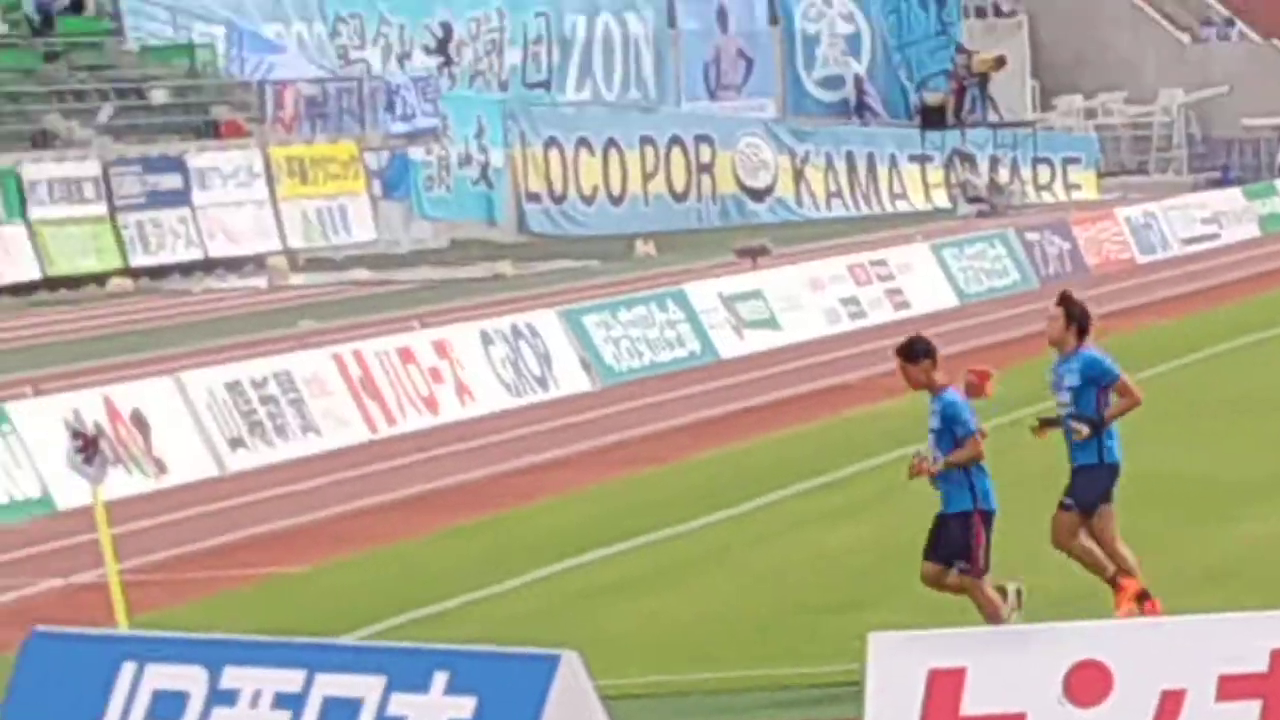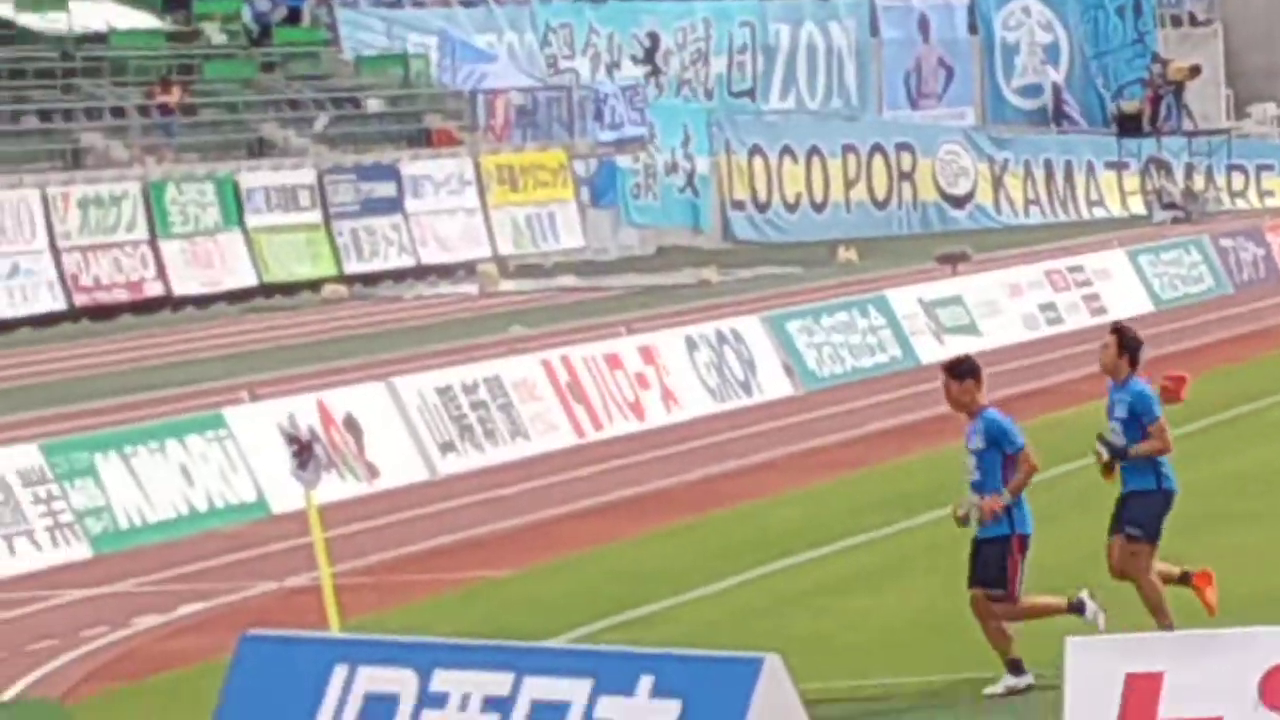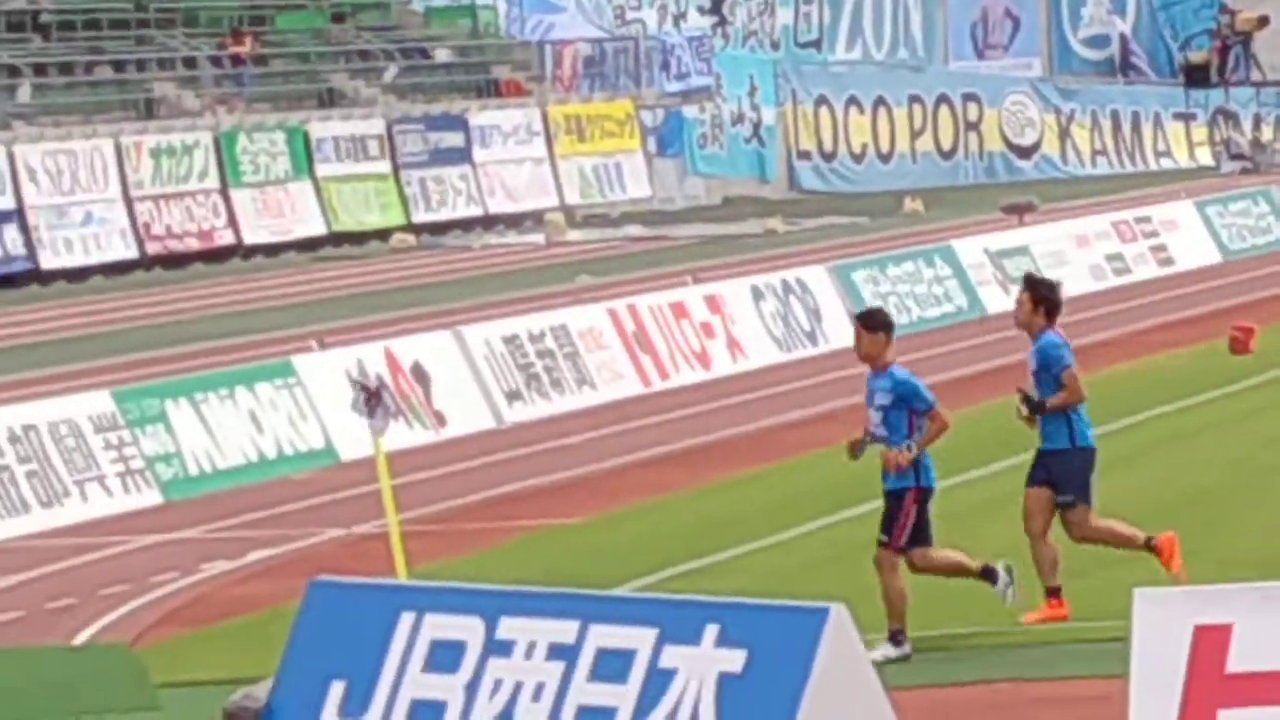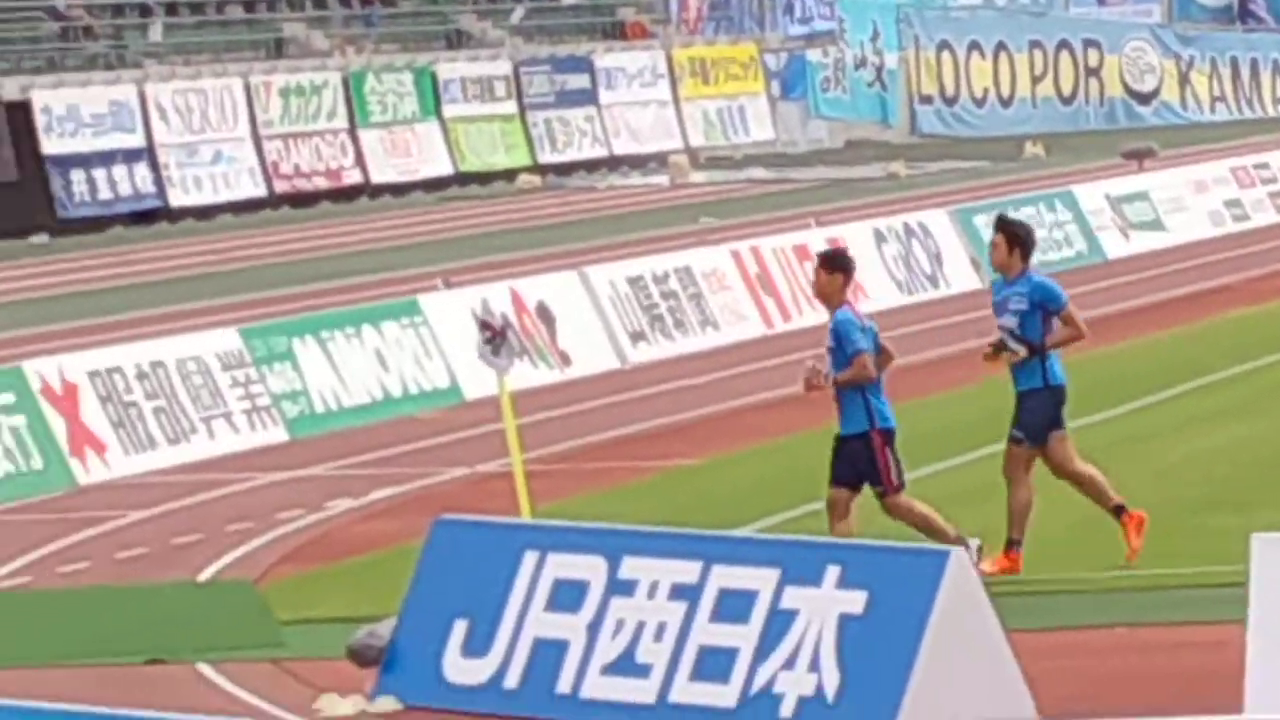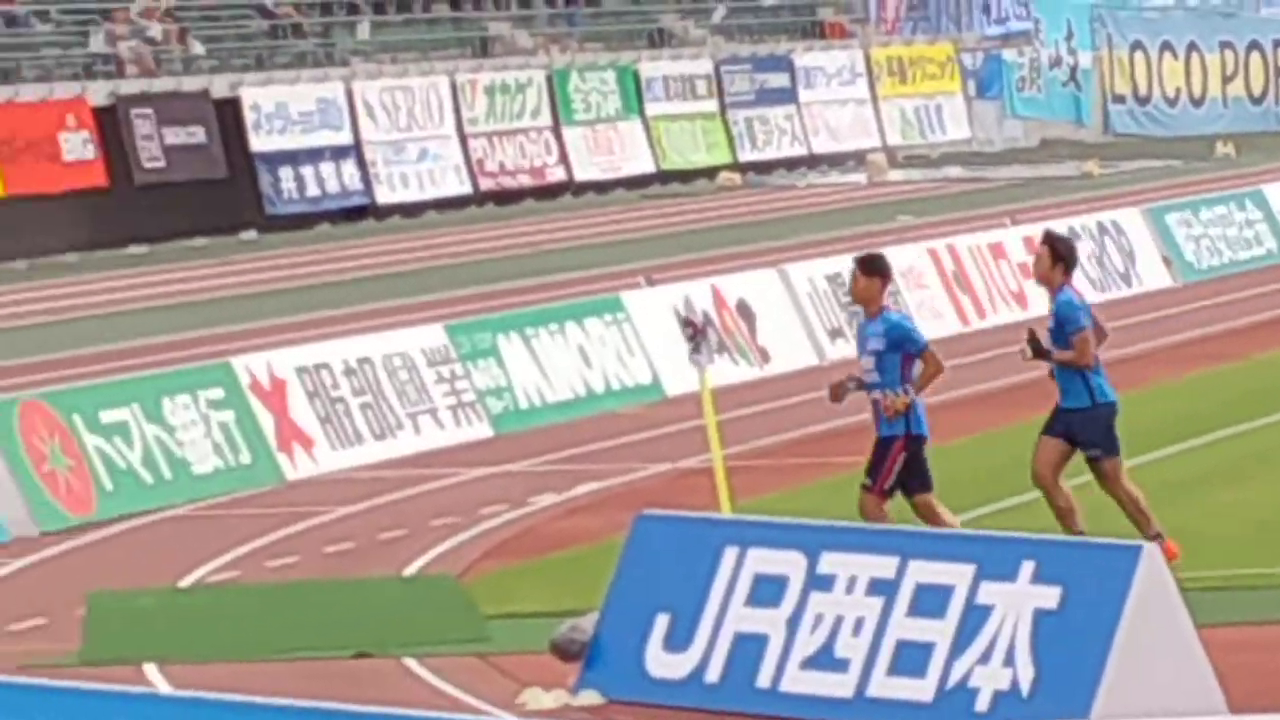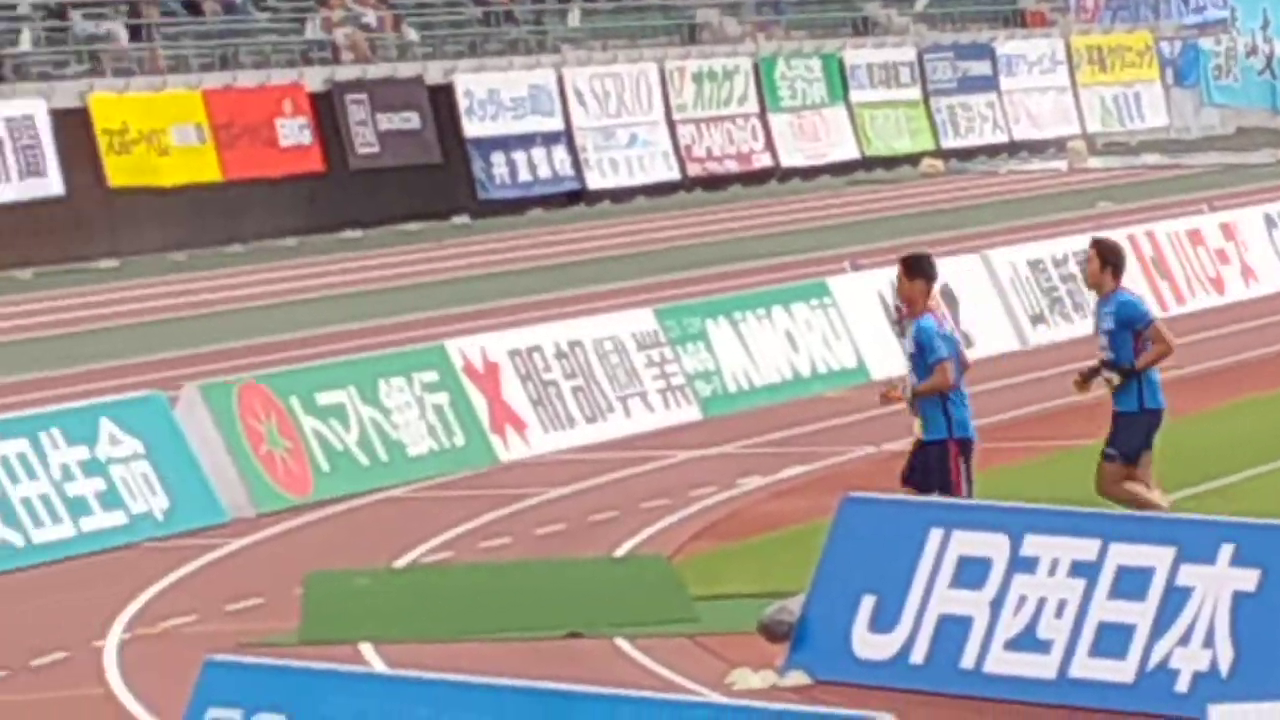
dt=0.3s
person 1, frame 1
left shoulder: (1091, 361)
right shoulder: (1061, 363)
left elbow: (1134, 397)
left wrist: (1097, 424)
right wrist: (1050, 422)
left hip: (1098, 462)
right hip: (1086, 462)
left knee: (1062, 536)
right knee: (1105, 539)
left ankle: (1122, 586)
right ankle: (1147, 604)
person 1, frame 2
left shoulder: (1140, 393)
right shoulder: (1117, 388)
left elbow: (1164, 443)
left wrist: (1123, 453)
right wrist: (1111, 458)
left hip: (1152, 489)
right hip: (1134, 490)
left knee: (1137, 569)
right knee: (1120, 567)
right ankle: (1195, 579)
person 1, frame 3
left shoulder: (1050, 344)
right shoulder: (1044, 343)
left elbow: (1077, 393)
right elbow: (1061, 392)
left wrist: (1037, 408)
left hip: (1071, 447)
right hip: (1051, 447)
left knee: (1082, 529)
right knee: (1033, 526)
left ankle: (1158, 545)
right ankle: (1054, 603)
person 1, frame 4
left shoulder: (1040, 286)
right shoulder: (999, 287)
left elbow: (1078, 330)
left wrist: (1036, 348)
right wrist: (998, 347)
left hip: (1042, 387)
right hip: (1029, 388)
left knee: (1015, 470)
right knee: (1067, 466)
left ankle: (1012, 554)
right ankle: (1127, 517)
person 1, frame 5
left shoulder: (1068, 303)
right shoulder: (1065, 299)
left elbow: (1088, 357)
right elbow: (1101, 335)
left wrist: (1047, 355)
left hip: (1092, 405)
right hip: (1071, 405)
left knee: (1114, 483)
right knee: (1042, 473)
left ankle: (1162, 547)
person 1, frame 6
left shoulder: (1127, 304)
right shoulder: (1104, 305)
left elbow: (1167, 344)
left wrist: (1131, 370)
right wrist: (1094, 371)
left hip: (1140, 408)
right hip: (1129, 407)
left knee: (1109, 486)
right knee: (1140, 485)
person 2, frame 1
left shoulder: (950, 403)
right shoulder: (941, 399)
left elbow: (977, 450)
right elbow: (980, 433)
left wrist: (938, 465)
left hip: (971, 506)
right hip: (953, 504)
left knee: (972, 581)
right knee: (930, 576)
right ankle: (1004, 596)
person 2, frame 2
left shoulder: (994, 422)
right shoulder: (977, 424)
left elbow: (1030, 465)
left wrist: (1002, 499)
right wrist: (969, 505)
left hip: (1008, 530)
right hip: (988, 531)
left knee: (1002, 608)
right knee: (979, 602)
left ankle: (1077, 604)
right ankle: (1017, 673)
person 2, frame 3
left shoulder: (901, 380)
right shoulder: (873, 380)
left elbow: (940, 420)
left wrist: (909, 452)
right wrist: (862, 441)
left hip: (911, 483)
right hip: (898, 483)
left knee: (885, 558)
right knee: (918, 557)
left ankle: (898, 640)
right ankle: (991, 572)
person 2, frame 4
left shoulder: (843, 321)
right shoulder: (847, 318)
left elbow: (867, 373)
right elbow: (886, 356)
left wrist: (830, 381)
left hip: (870, 425)
right hip: (851, 428)
left knee: (893, 502)
right knee: (836, 502)
left ankle: (961, 548)
person 2, frame 5
left shoulder: (896, 325)
right shoulder: (865, 326)
left elbow: (935, 365)
left wrist: (906, 395)
right wrist: (849, 384)
left hip: (902, 430)
right hip: (892, 429)
left knee: (870, 503)
right knee: (926, 506)
person 2, frame 6
left shoulder: (925, 328)
right shoulder: (927, 324)
left elbow: (945, 379)
right elbow: (963, 365)
left wrist: (906, 392)
left hip: (950, 433)
right hip: (934, 433)
